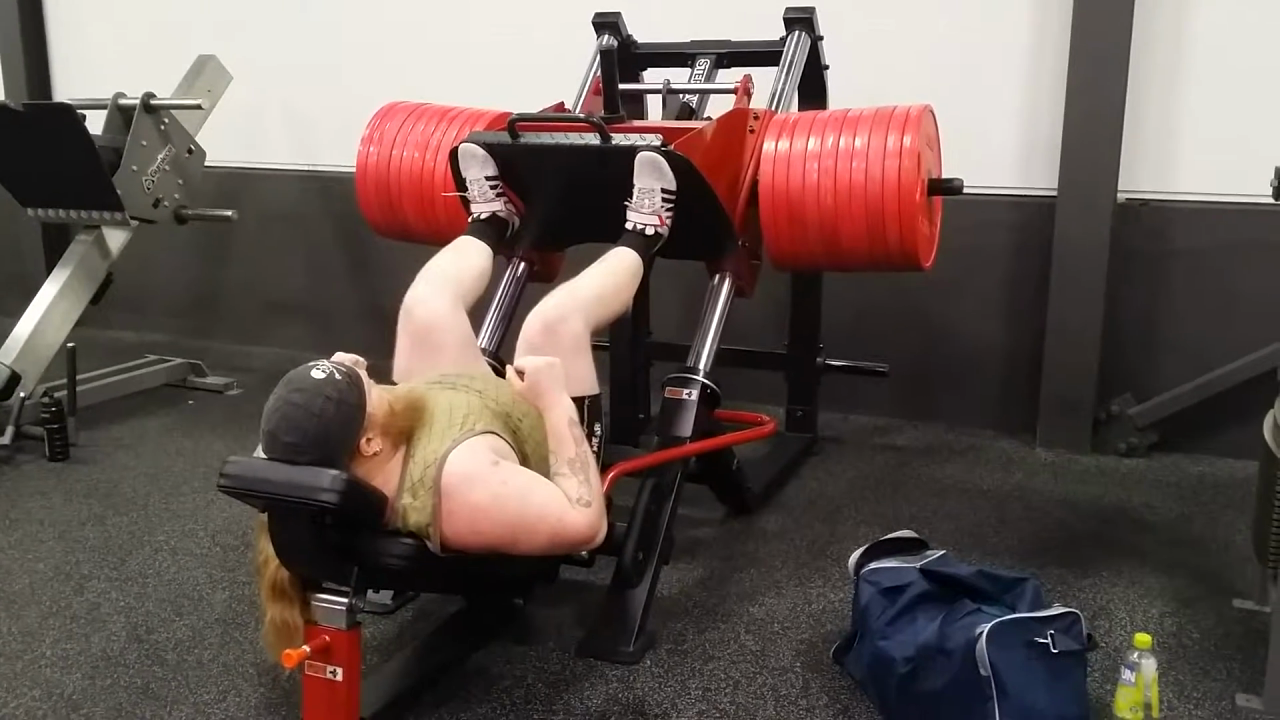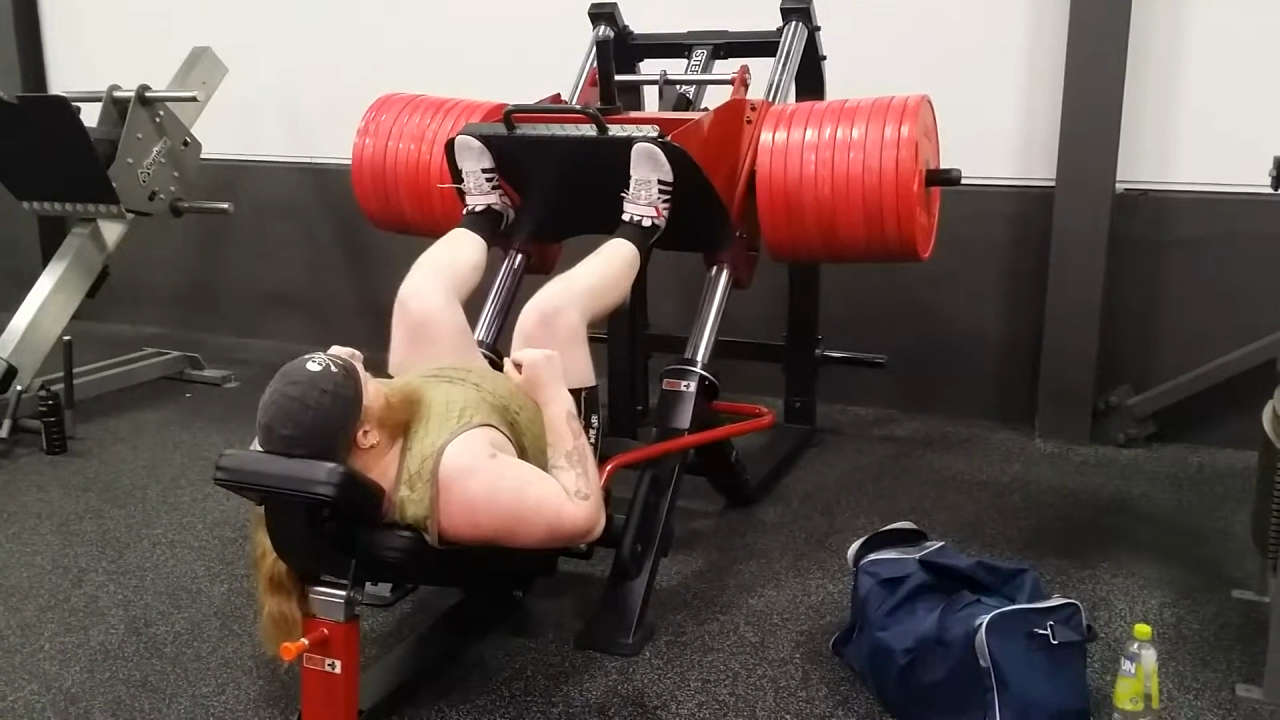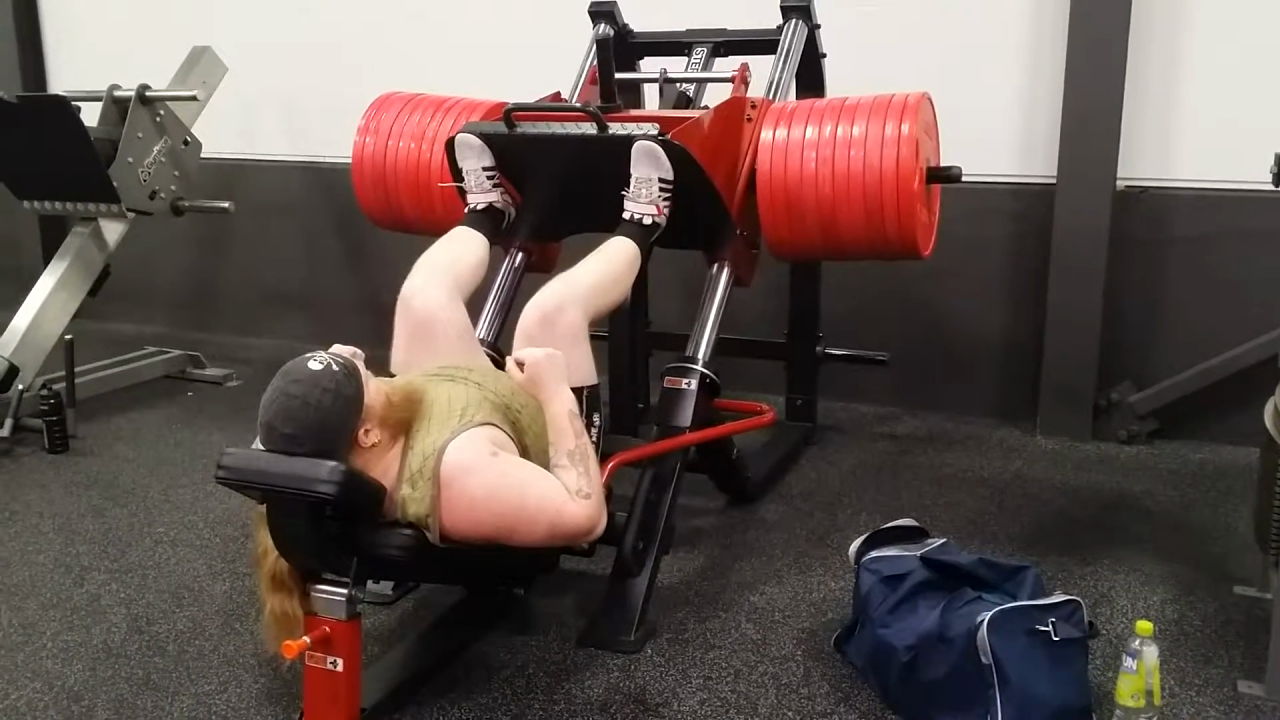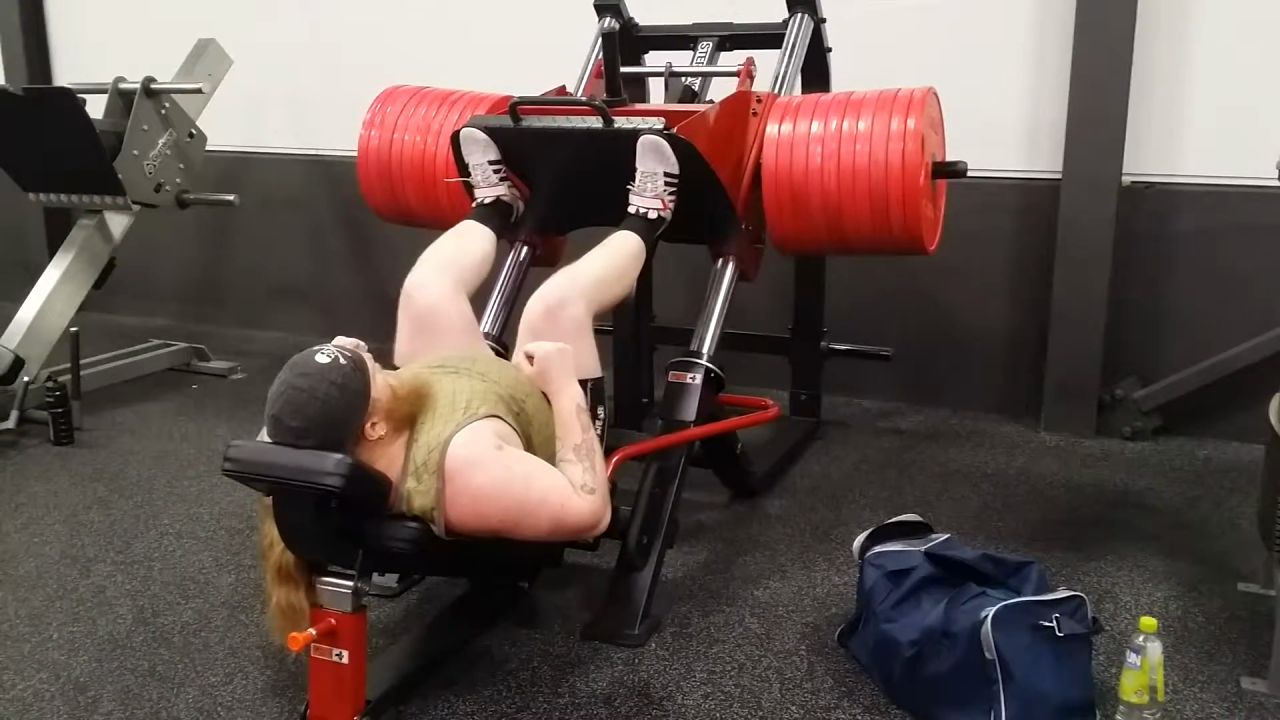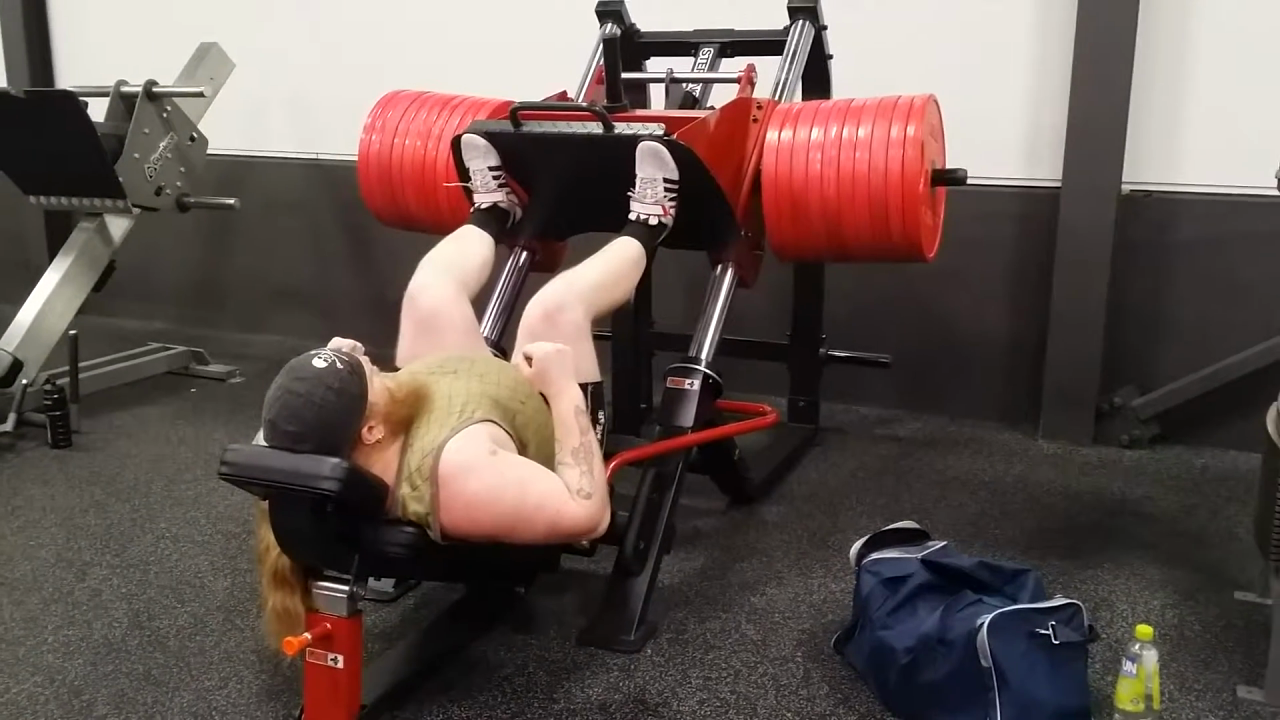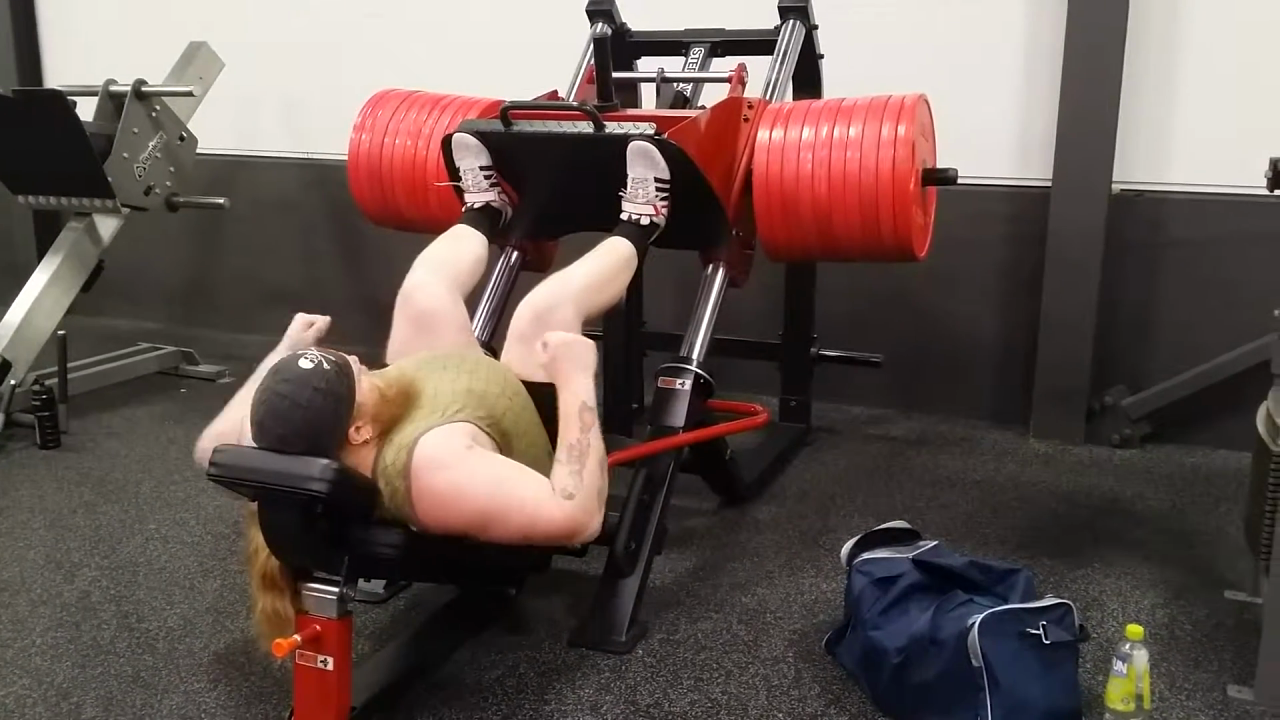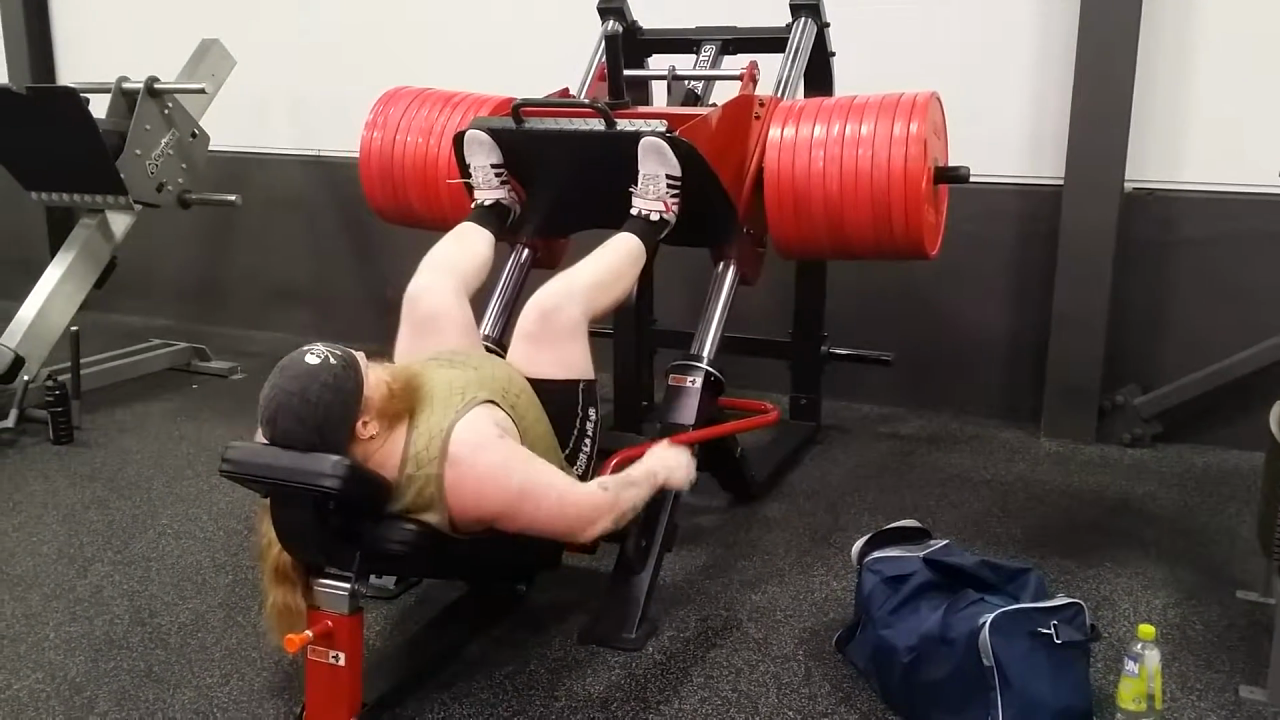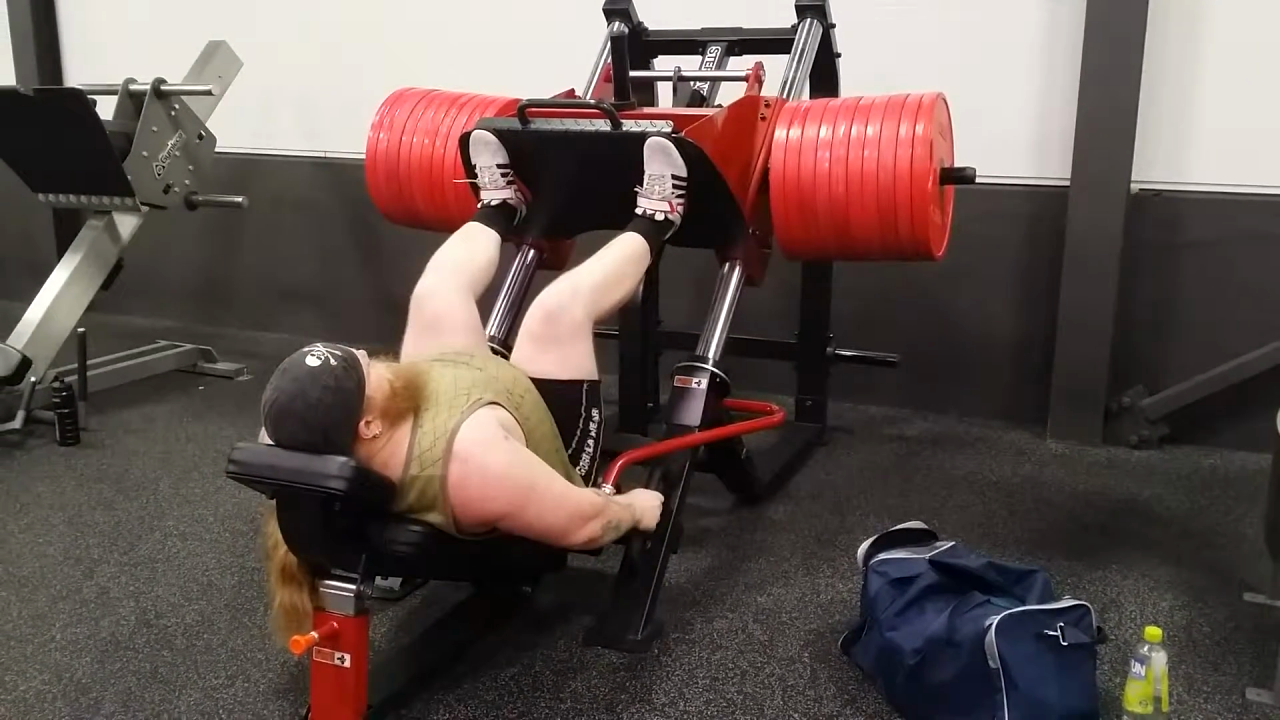
dt=0.4s
person 1, frame 1
left shoulder: (301, 462)
right shoulder: (458, 484)
right elbow: (586, 525)
left wrist: (342, 386)
right wrist: (555, 402)
right hip: (545, 437)
left knee: (428, 305)
right knee: (555, 321)
left ankle: (491, 221)
right ankle: (642, 236)
person 1, frame 2
right shoulder: (457, 475)
right elbow: (584, 518)
left wrist: (337, 378)
right wrist: (554, 395)
right hip: (544, 433)
left knee: (422, 297)
right knee: (551, 312)
left ankle: (484, 212)
right ankle: (638, 229)
person 1, frame 3
right shoulder: (459, 475)
right elbow: (585, 517)
left wrist: (336, 379)
right wrist: (555, 394)
right hip: (546, 435)
left knee: (425, 296)
right knee: (553, 312)
left ankle: (487, 211)
right ankle: (639, 227)
person 1, frame 4
right shoulder: (463, 467)
right elbow: (589, 511)
left wrist: (333, 377)
right wrist: (564, 389)
right hip: (551, 431)
left knee: (427, 290)
right knee: (557, 304)
left ankle: (495, 204)
right ankle: (645, 220)
person 1, frame 5
right shoulder: (458, 473)
right elbow: (589, 514)
left wrist: (331, 378)
right wrist: (563, 388)
right hip: (555, 450)
left knee: (431, 293)
right knee: (556, 309)
left ankle: (495, 209)
right ankle: (647, 226)
person 1, frame 6
left shoulder: (292, 460)
right shoulder: (432, 468)
left elbow: (211, 448)
right elbow: (577, 518)
left wrist: (283, 352)
right wrist: (575, 384)
right hip: (534, 459)
left knee: (426, 292)
right knee: (544, 312)
left ankle: (484, 210)
right ankle: (638, 227)
person 1, frame 7
left shoulder: (298, 448)
right shoulder: (464, 455)
right elbow: (589, 518)
right wrist: (655, 470)
right hip: (546, 467)
left knee: (431, 291)
right knee: (553, 309)
left ankle: (493, 205)
right ankle: (649, 221)
person 1, frame 8
left shoulder: (307, 456)
right shoulder: (469, 456)
right elbow: (582, 524)
right wrist: (634, 508)
right hip: (545, 467)
left knee: (438, 292)
right knee: (558, 310)
left ankle: (499, 206)
right ankle: (654, 220)
